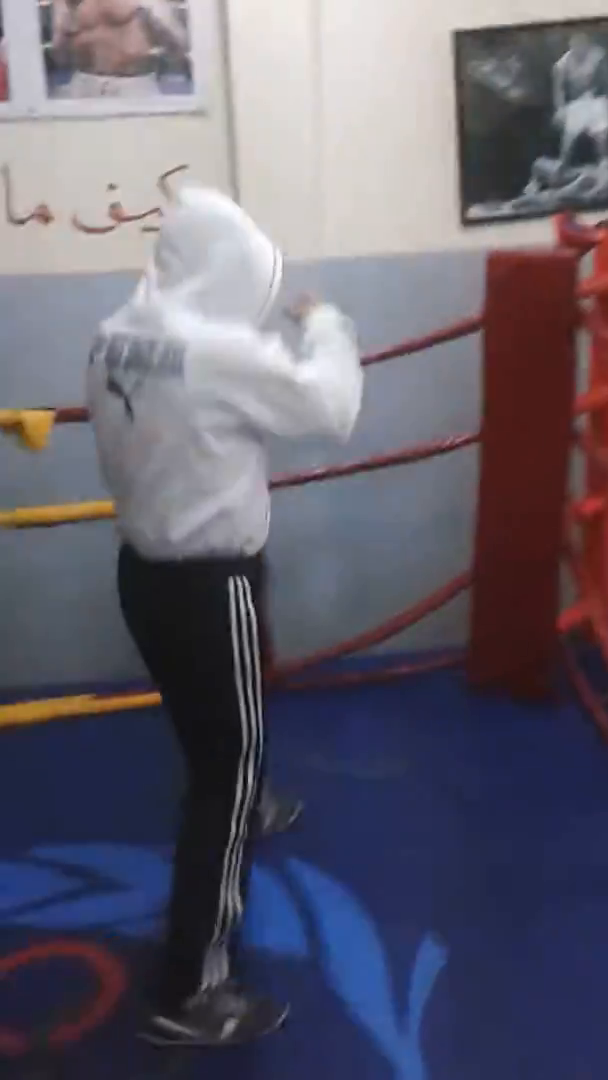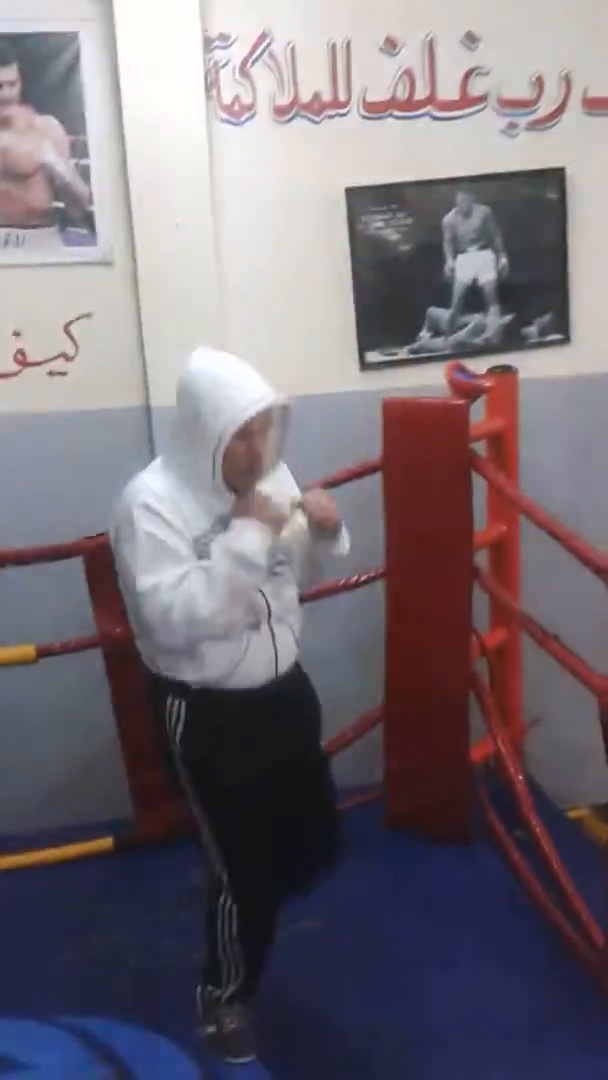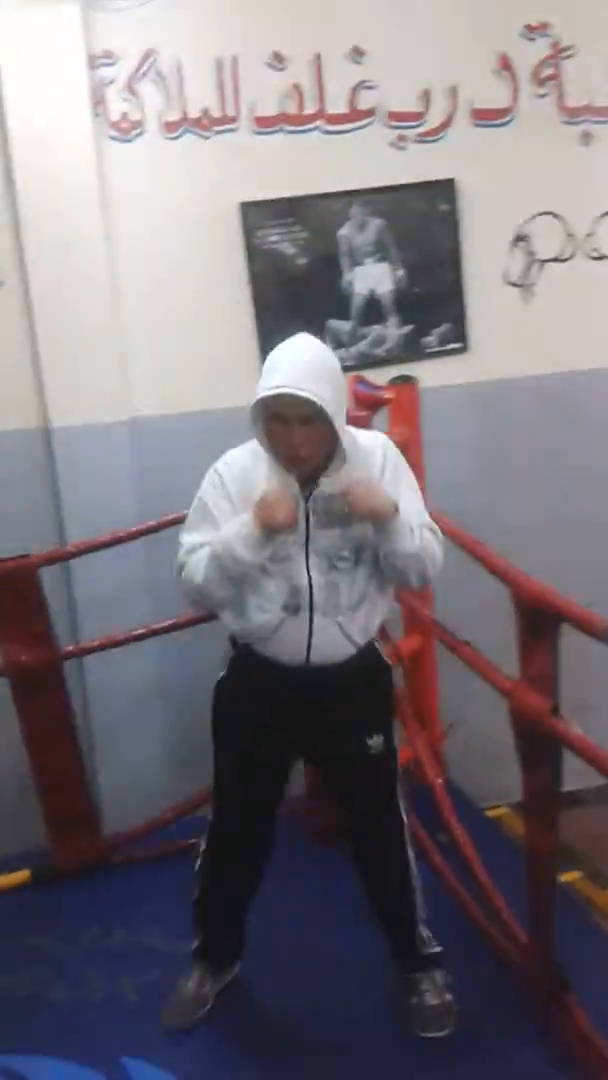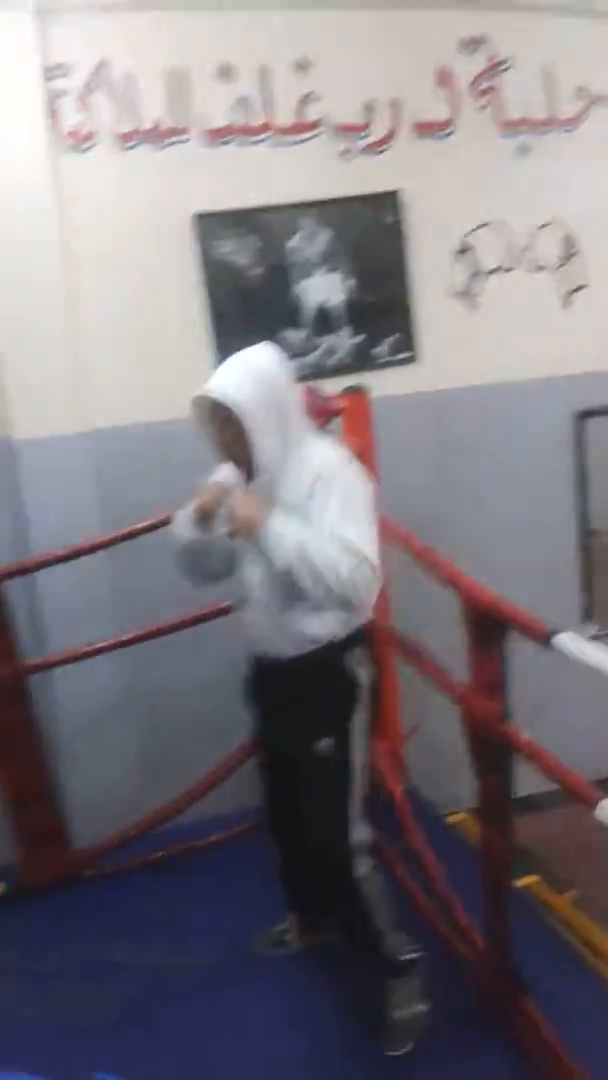
dt=0.5s
person 1, frame 1
left shoulder: (115, 337)
right shoulder: (218, 352)
right elbow: (332, 403)
right wrist: (324, 325)
left hip: (145, 573)
right hip: (209, 584)
left knee: (216, 737)
right knee: (228, 777)
left ankle: (237, 827)
right ankle: (189, 994)
person 1, frame 2
left shoulder: (269, 476)
right shoulder: (153, 501)
left elbow: (303, 568)
right elbow: (170, 622)
left wrist: (324, 532)
right wrist: (240, 537)
left hip: (284, 693)
right hip: (208, 713)
left knee: (316, 839)
right knee: (242, 867)
left ankle: (246, 911)
right ankle: (228, 991)
person 1, frame 3
left shoulder: (377, 457)
right shoulder: (234, 473)
left elbow: (422, 566)
right elbow: (197, 581)
left wrist: (390, 515)
right wrist: (251, 533)
left hip: (351, 679)
right hip: (257, 682)
left knee: (380, 831)
right knee: (234, 829)
left ankle: (419, 962)
right ankle: (212, 958)
person 1, frame 4
left shoulder: (327, 470)
right shoulder: (238, 475)
left elbow: (347, 575)
right elbow: (196, 565)
left wrist: (273, 531)
right wrist: (199, 520)
left hip: (329, 668)
right hip: (274, 667)
left knee: (336, 832)
right knee: (288, 810)
left ankle: (402, 969)
right ankle: (313, 915)
